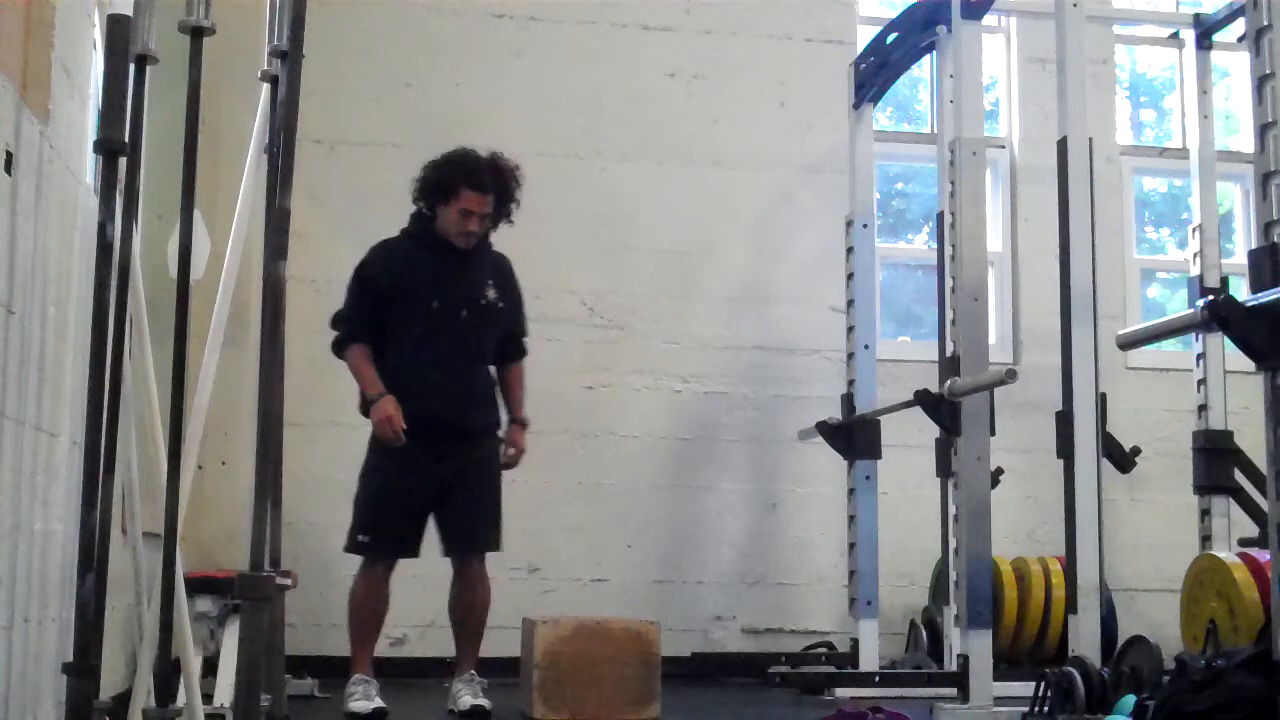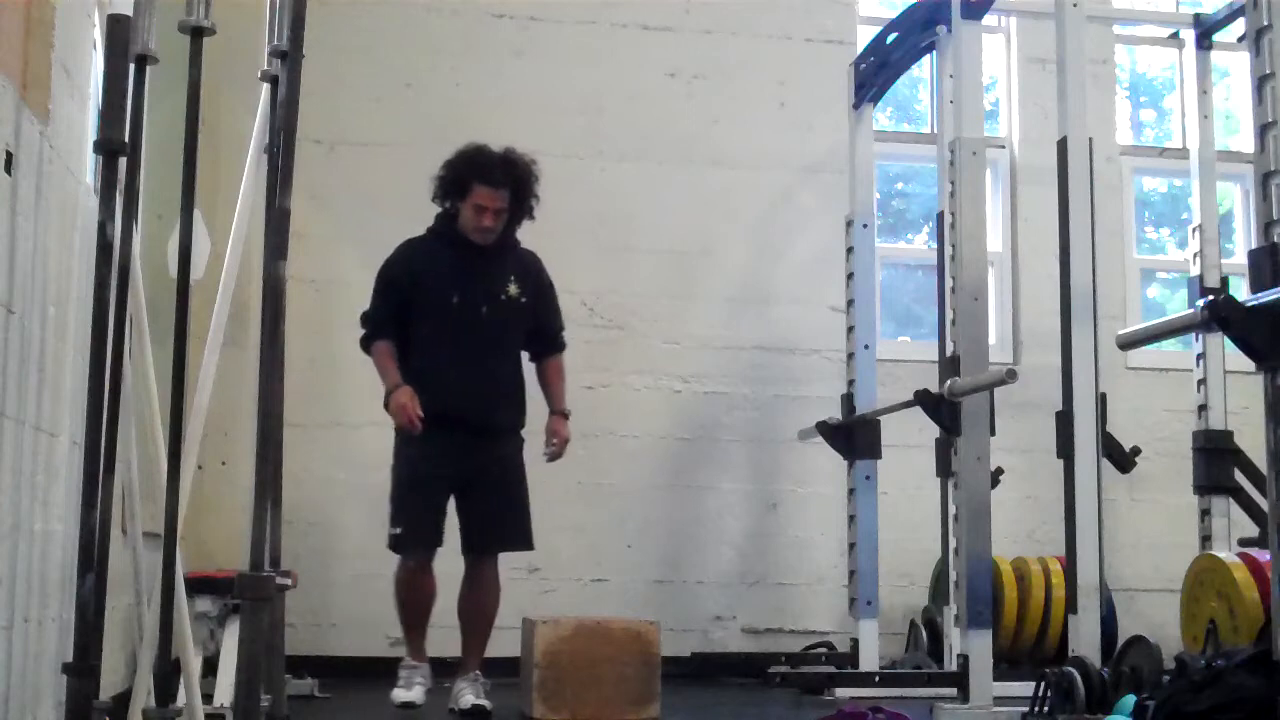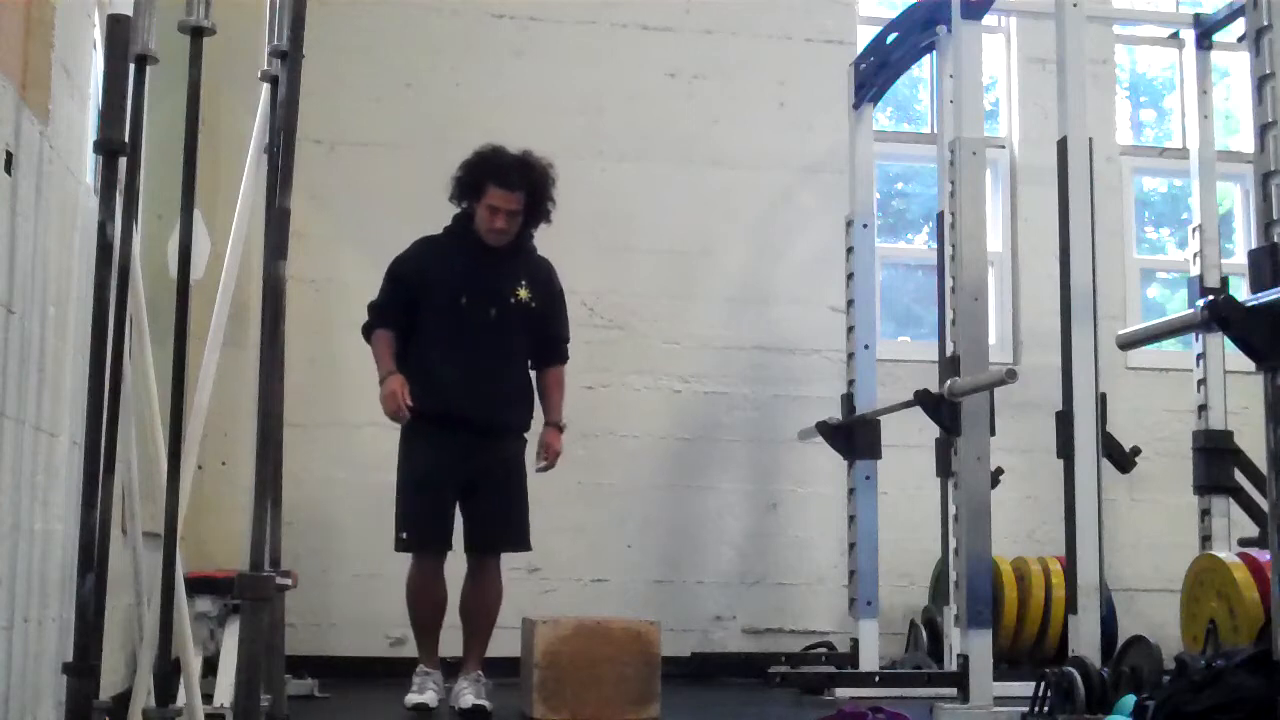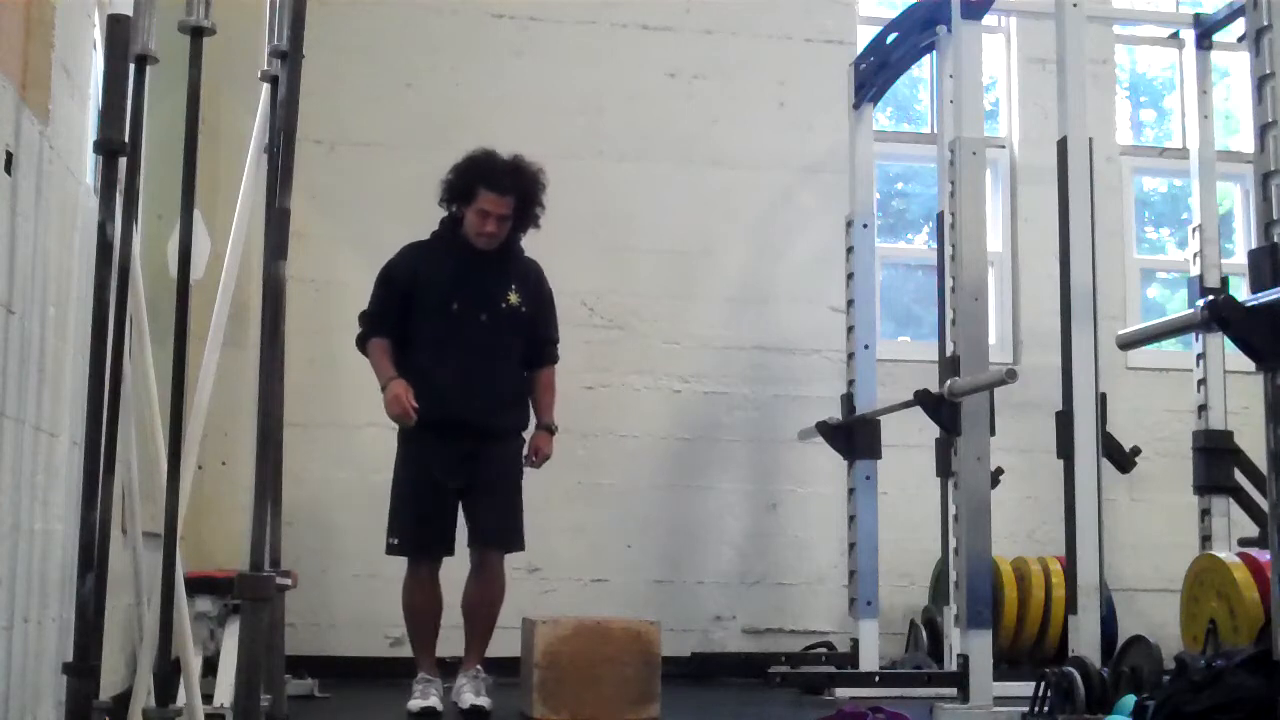
dt=0.3s
person 1, frame 1
left shoulder: (497, 271)
right shoulder: (390, 259)
left elbow: (510, 353)
right elbow: (352, 336)
left wrist: (517, 420)
right wrist: (377, 395)
left hip: (473, 442)
right hip: (403, 438)
left knee: (472, 559)
right knee: (378, 560)
person 1, frame 2
left shoulder: (526, 269)
right shoulder: (413, 259)
left elbow: (548, 347)
right elbow: (379, 333)
left wrist: (558, 412)
right wrist: (396, 386)
left hip: (497, 437)
right hip: (425, 433)
left knee: (485, 558)
right knee: (415, 553)
right ankle: (415, 662)
person 1, frame 3
left shoulder: (538, 275)
right shoulder: (426, 257)
left elbow: (552, 357)
right elbow: (383, 321)
left wrist: (553, 424)
right wrist: (389, 372)
left hip: (500, 439)
right hip: (430, 432)
left knee: (487, 558)
right knee: (427, 554)
right ankle: (427, 669)
person 1, frame 4
left shoulder: (528, 278)
right shoulder: (416, 263)
left elbow: (542, 359)
right elbow: (376, 330)
left wrist: (545, 425)
right wrist: (391, 380)
left hip: (498, 441)
right hip: (427, 437)
left knee: (490, 556)
right knee: (423, 560)
left ankle: (472, 672)
